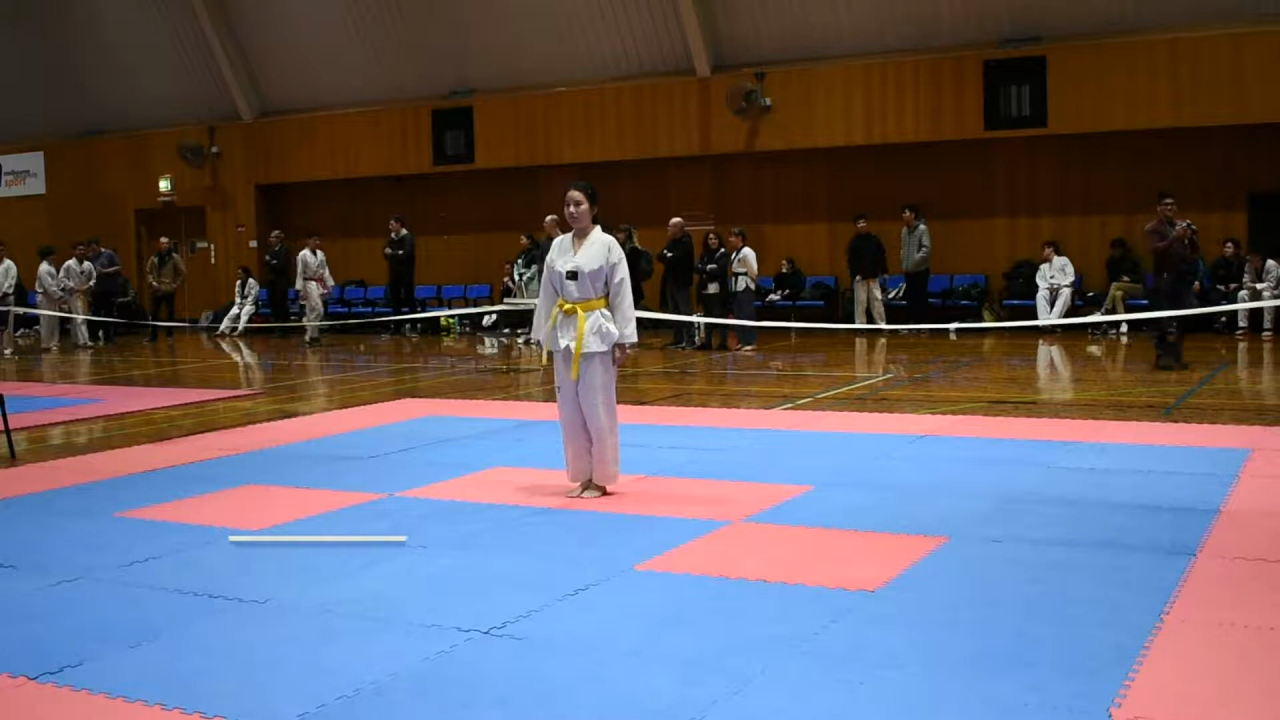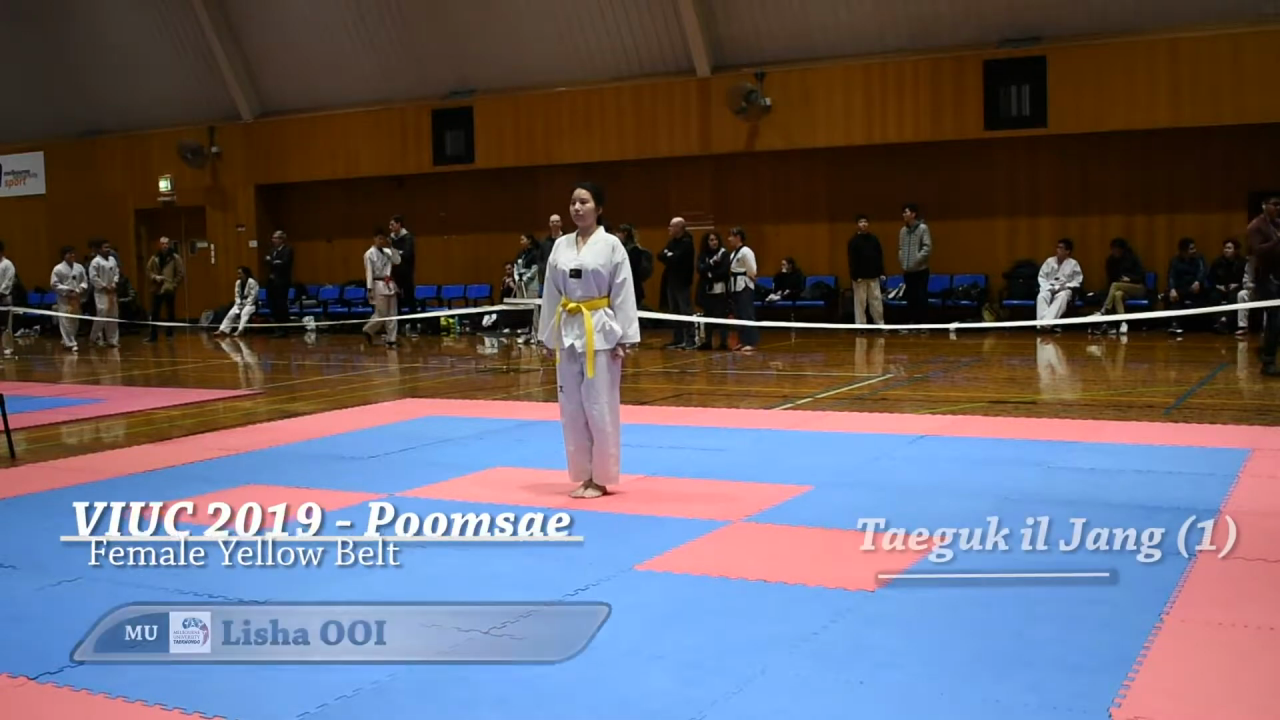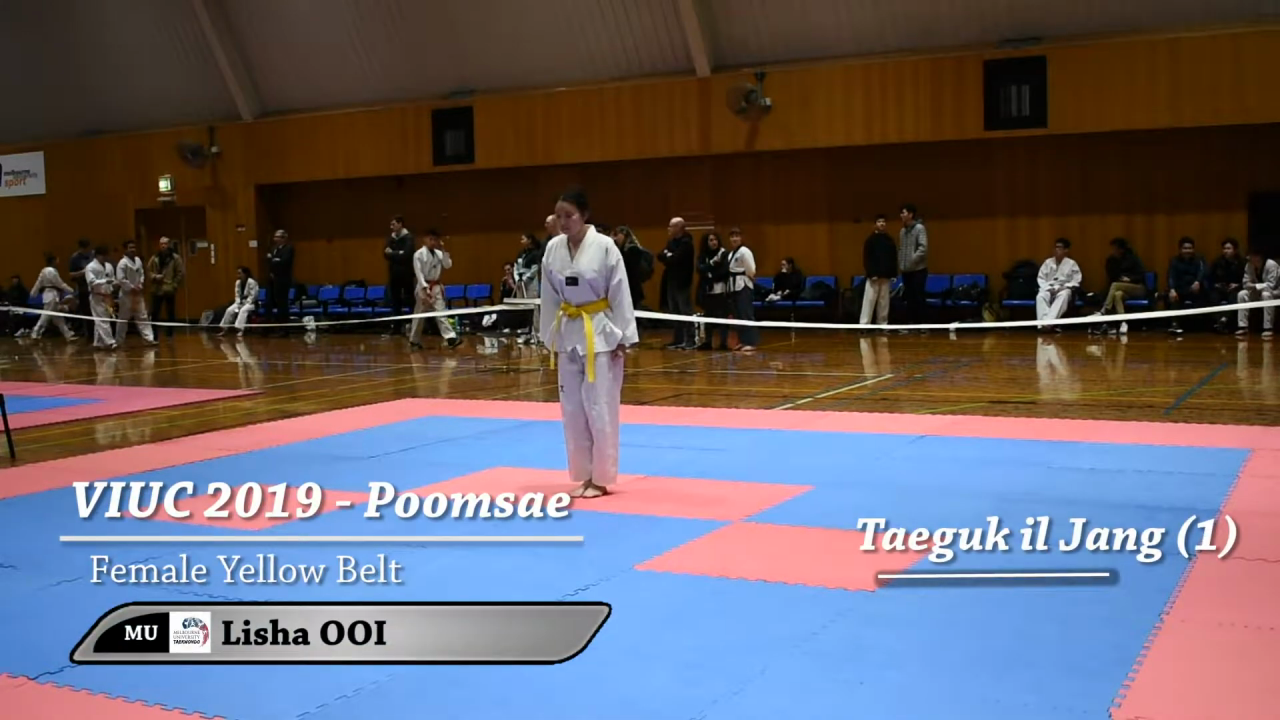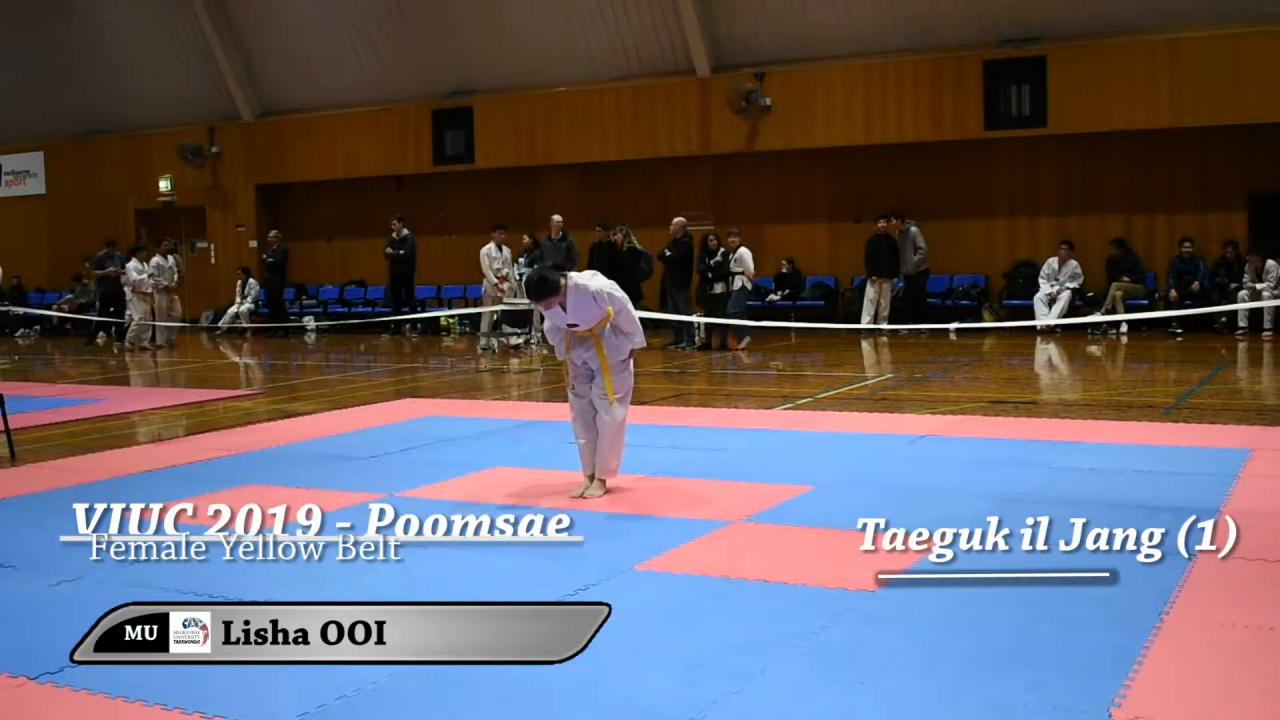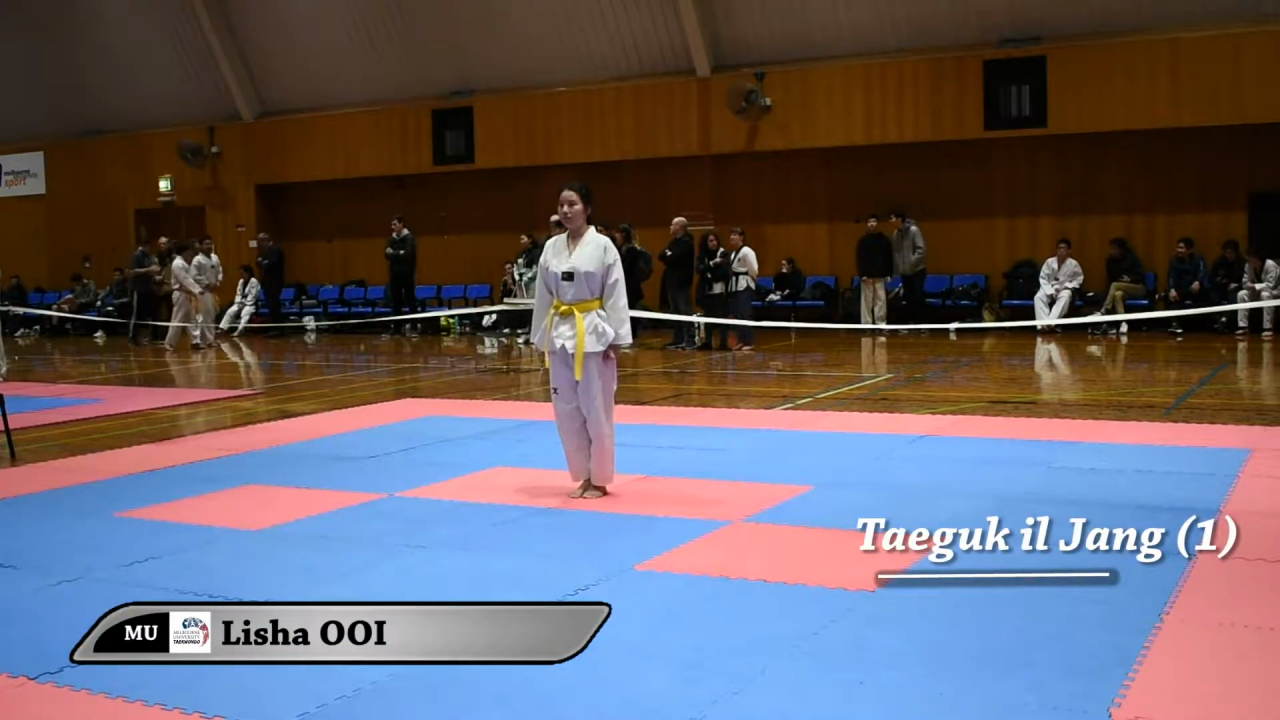
dt=1s
person 1, frame 1
left shoulder: (608, 245)
right shoulder: (558, 245)
left elbow: (621, 295)
right elbow: (548, 293)
left wrist: (622, 340)
right wrist: (544, 335)
left hip: (597, 333)
right hip: (564, 333)
left knee: (598, 408)
right knee: (570, 409)
left ankle: (600, 479)
right ankle: (583, 476)
person 1, frame 2
left shoulder: (611, 244)
right shoulder: (560, 245)
left elbow: (623, 294)
right elbow: (551, 293)
left wrist: (623, 339)
right wrist: (549, 336)
left hip: (600, 332)
right hip: (568, 332)
left knee: (600, 406)
right knee: (572, 407)
left ankle: (601, 478)
right ankle: (584, 475)
person 1, frame 3
left shoulder: (604, 246)
right shoulder: (553, 249)
left elbow: (620, 295)
right elbow: (549, 298)
left wrist: (623, 339)
right wrist: (551, 338)
left hip: (601, 336)
right hip: (569, 335)
left knee: (601, 408)
right knee: (572, 409)
left ankle: (600, 479)
right ankle: (584, 477)
person 1, frame 4
left shoulder: (593, 287)
right shoulder: (543, 298)
left elbow: (624, 310)
left wrist: (633, 344)
right wrist: (564, 350)
left hip: (610, 343)
right hip: (578, 346)
left knee: (609, 409)
right knee: (581, 410)
left ankle: (601, 478)
right ankle: (589, 475)
person 1, frame 5
left shoulder: (603, 246)
right shoulder: (551, 247)
left elbow: (615, 296)
right elbow: (543, 296)
left wrist: (615, 340)
right wrist: (544, 339)
left hip: (593, 334)
right hip: (560, 334)
left knee: (596, 409)
right knee: (566, 410)
left ankle: (599, 479)
right ankle: (584, 476)
